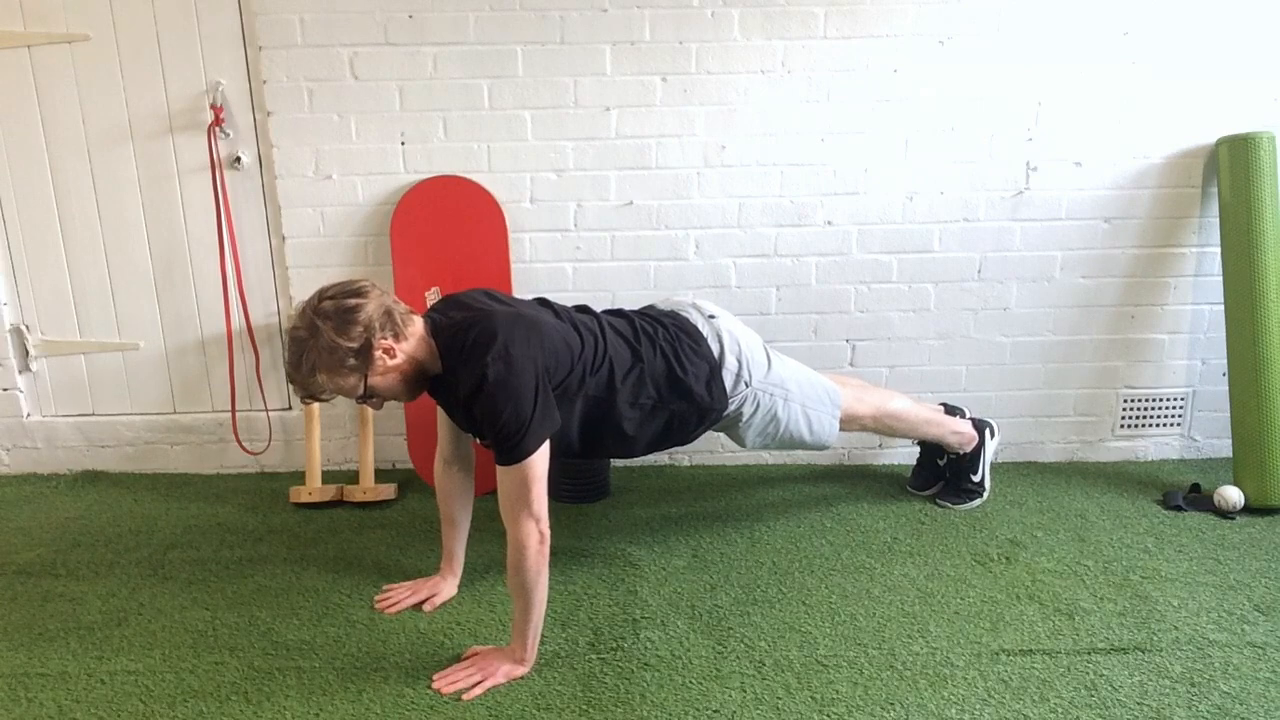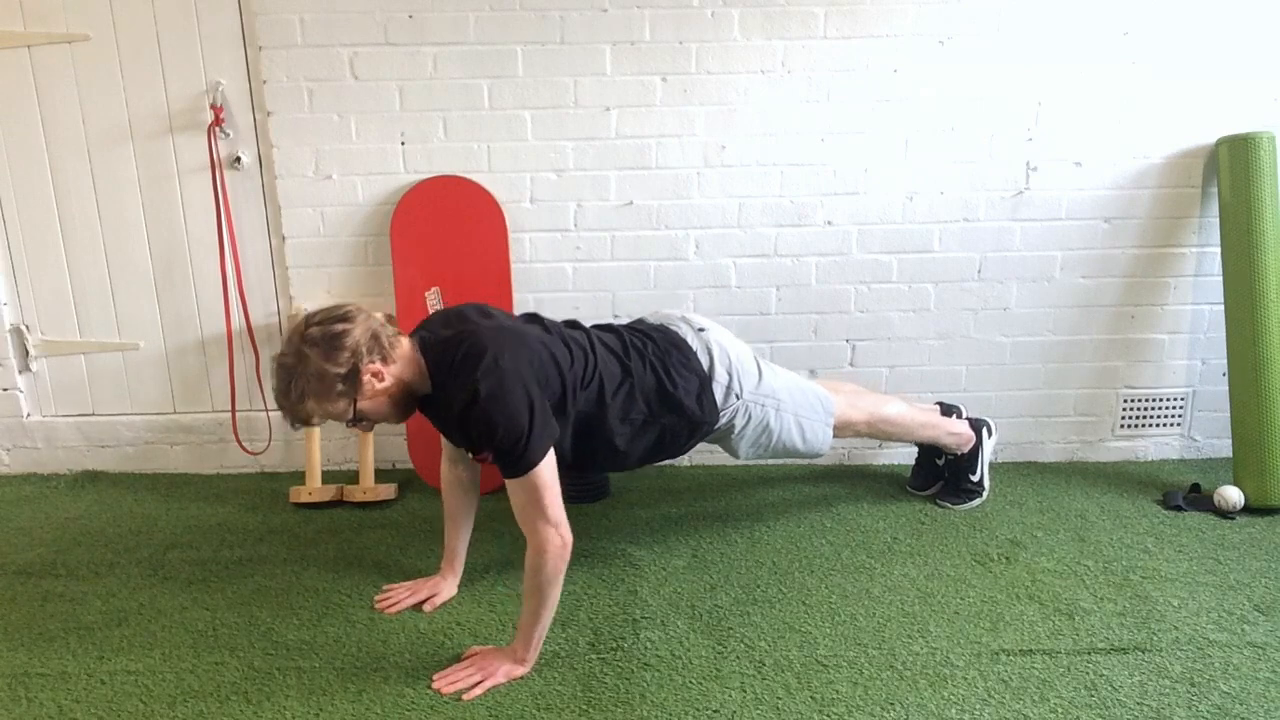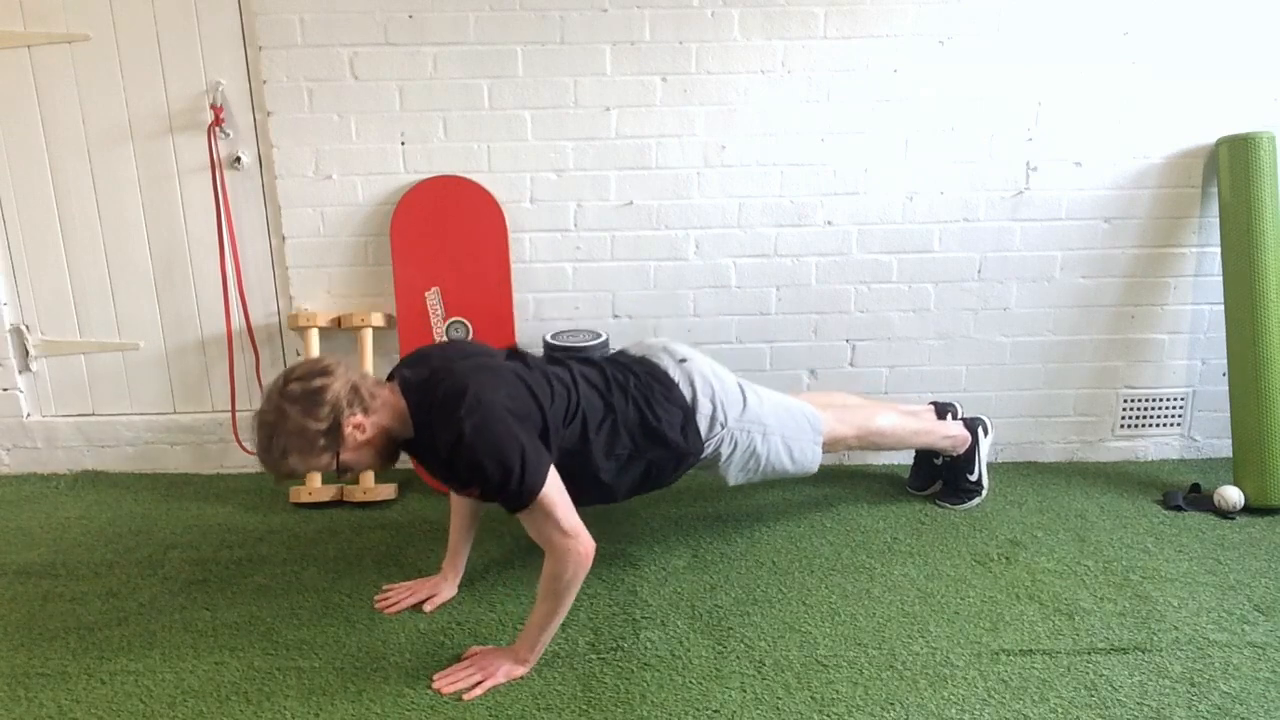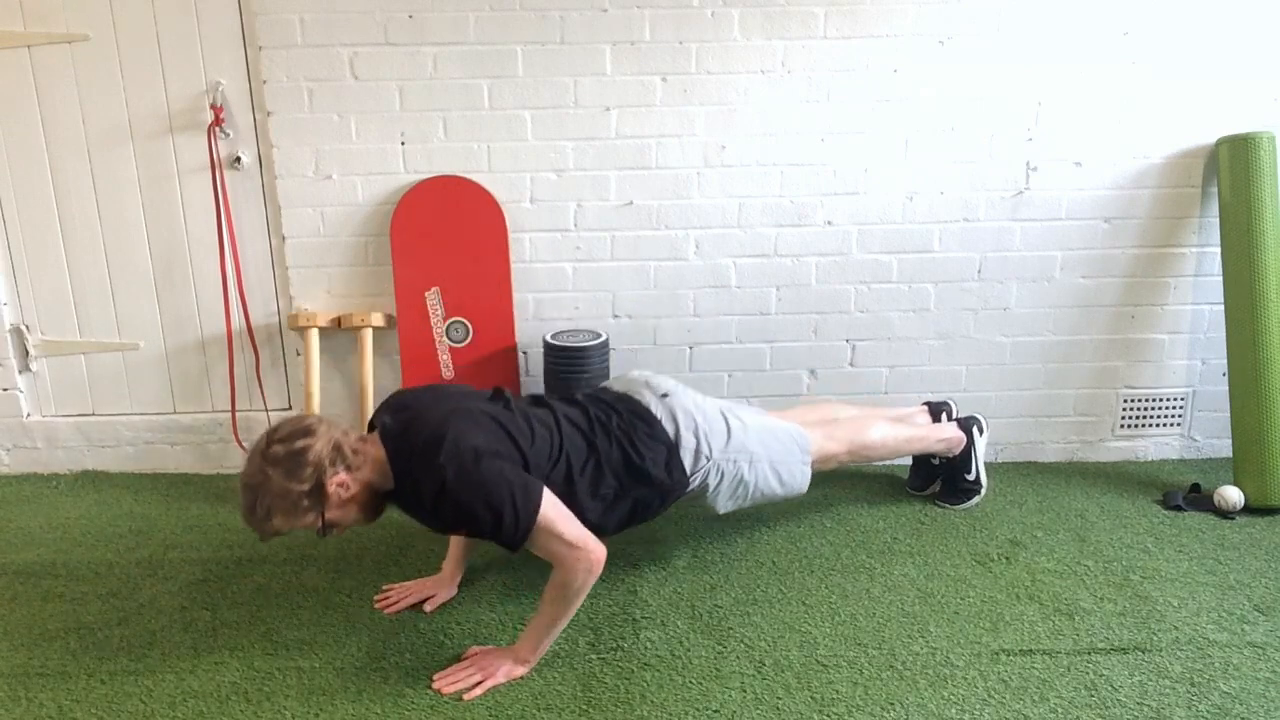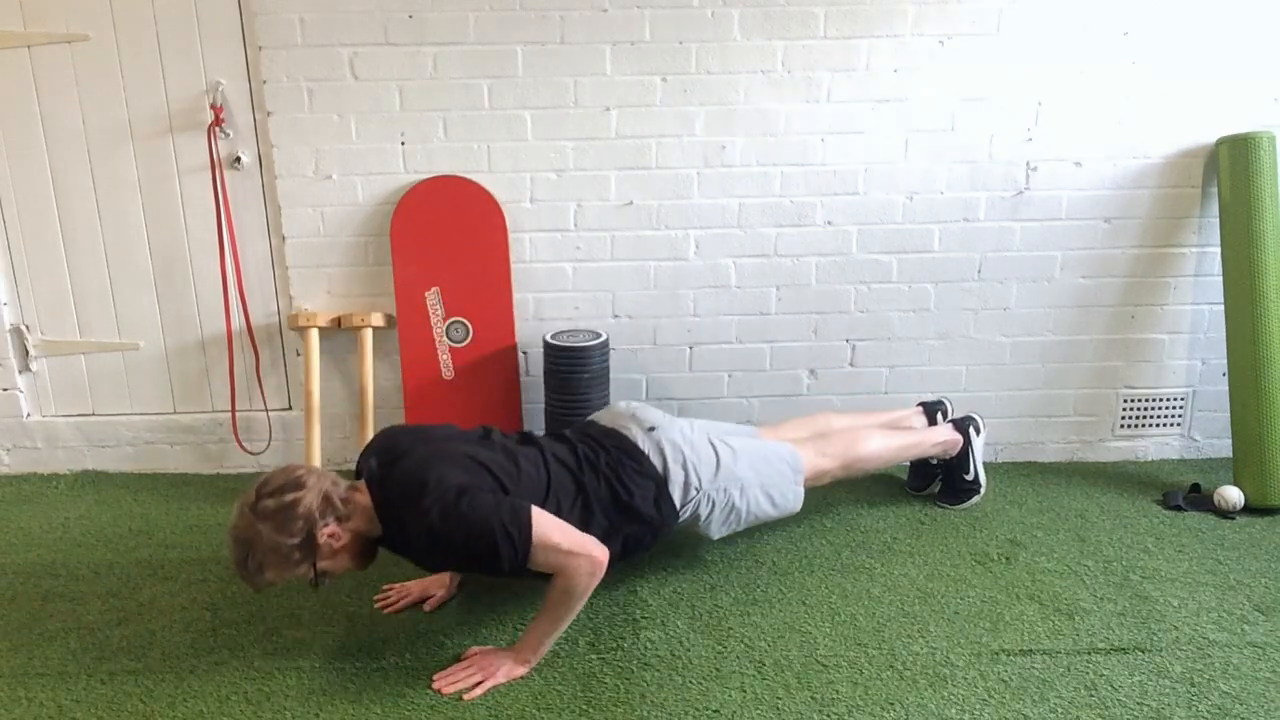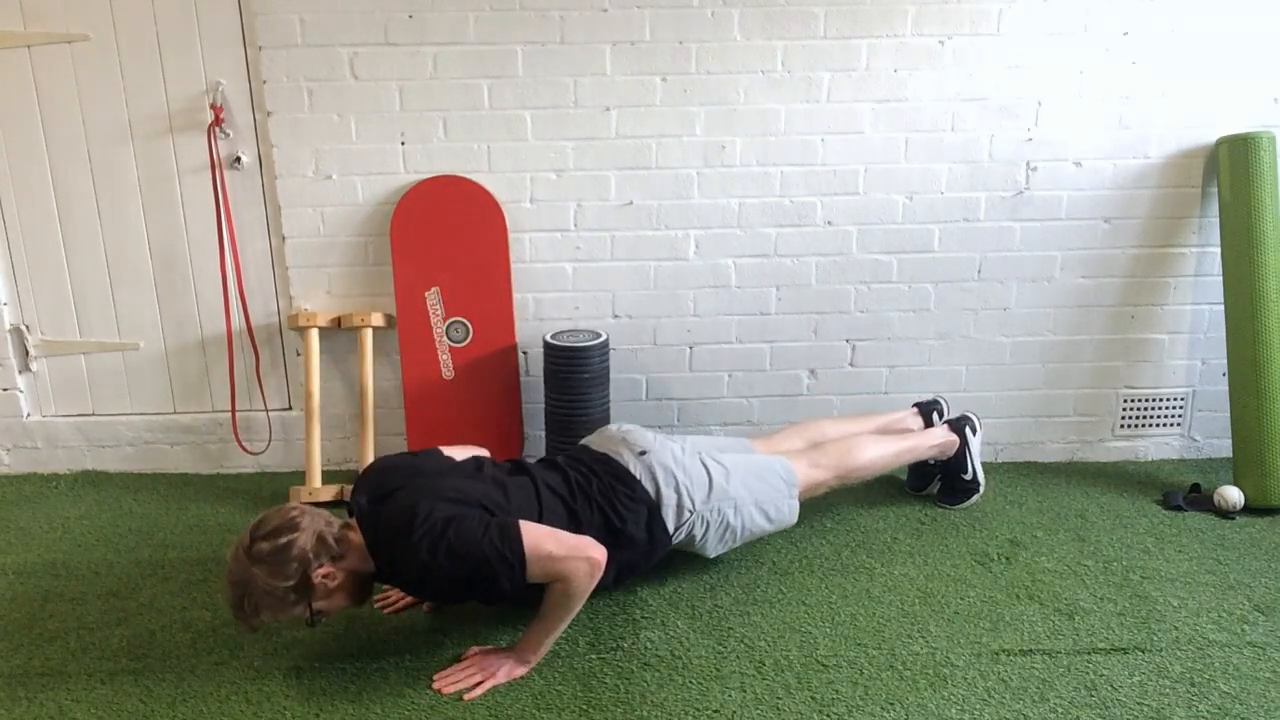
dt=0.3s
person 1, frame 1
left shoulder: (499, 367)
right shoulder: (441, 334)
left elbow: (529, 530)
right elbow: (453, 455)
left wrist: (518, 655)
right wrist: (448, 573)
left hip: (708, 364)
right hip: (670, 337)
left knee: (844, 411)
right knee: (829, 404)
left ankle: (966, 436)
right ankle: (945, 423)
person 1, frame 2
left shoulder: (493, 383)
right shoulder: (430, 350)
left elbow: (550, 537)
right elbow: (459, 459)
left wrist: (520, 657)
right wrist: (448, 573)
left hip: (699, 378)
right hip: (663, 351)
left knee: (837, 418)
right knee: (821, 410)
left ankle: (963, 436)
right ankle: (941, 422)
person 1, frame 3
left shoulder: (472, 424)
right shoulder: (411, 385)
left elbow: (574, 547)
left wrist: (519, 657)
right wrist: (450, 573)
left hip: (683, 408)
right hip: (645, 376)
left knee: (831, 432)
right knee: (801, 415)
left ankle: (959, 437)
right ankle: (932, 415)
person 1, frame 4
left shoulder: (451, 467)
right shoulder: (393, 427)
left elbow: (583, 554)
left wrist: (519, 657)
right wrist: (450, 574)
left hip: (670, 443)
right hip: (630, 407)
left knee: (821, 448)
right knee: (789, 430)
left ankle: (953, 437)
right ankle: (926, 414)
person 1, frame 5
left shoulder: (432, 513)
right shoulder: (382, 460)
left elbow: (587, 558)
left wrist: (521, 656)
right wrist: (448, 570)
left hip: (657, 475)
right hip: (619, 438)
left knee: (815, 463)
right knee: (779, 442)
left ankle: (951, 439)
right ankle: (923, 416)
person 1, frame 6
left shoulder: (423, 542)
right shoulder: (377, 490)
left elbow: (585, 559)
left wrist: (522, 656)
left hip: (653, 500)
right hip: (615, 456)
left knee: (809, 474)
right knee: (776, 456)
left ankle: (947, 439)
right ankle: (920, 418)
